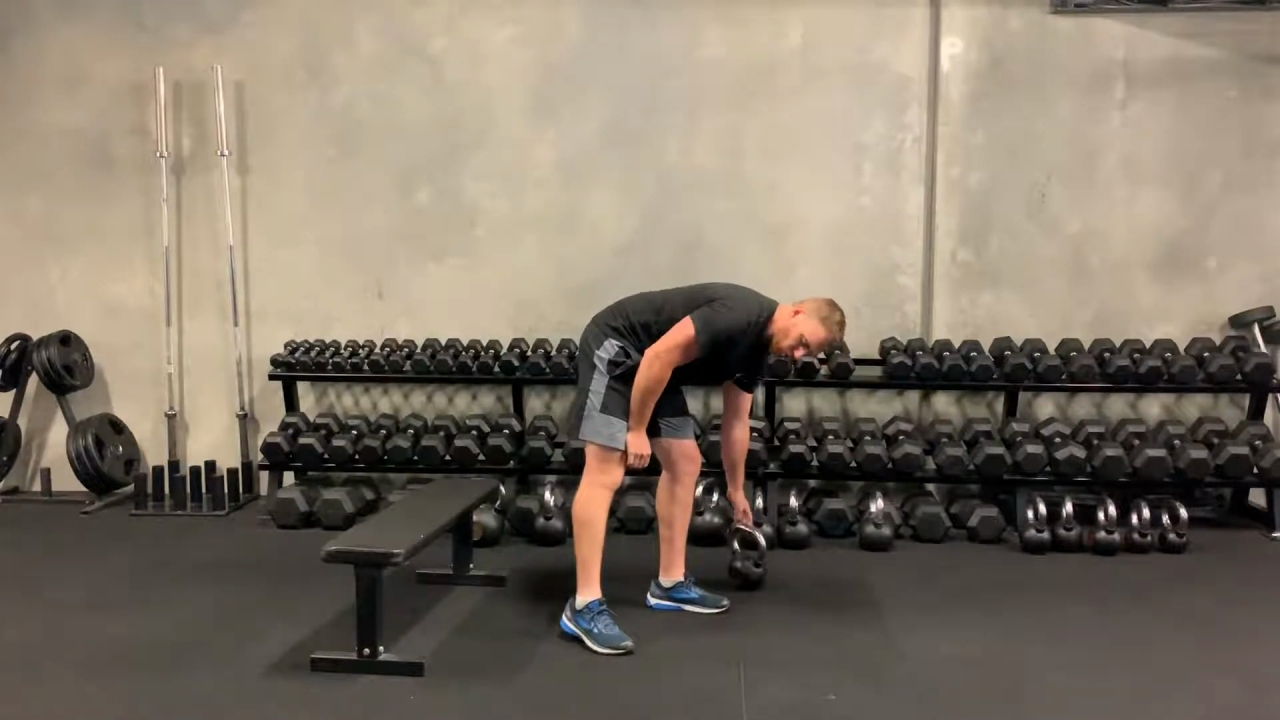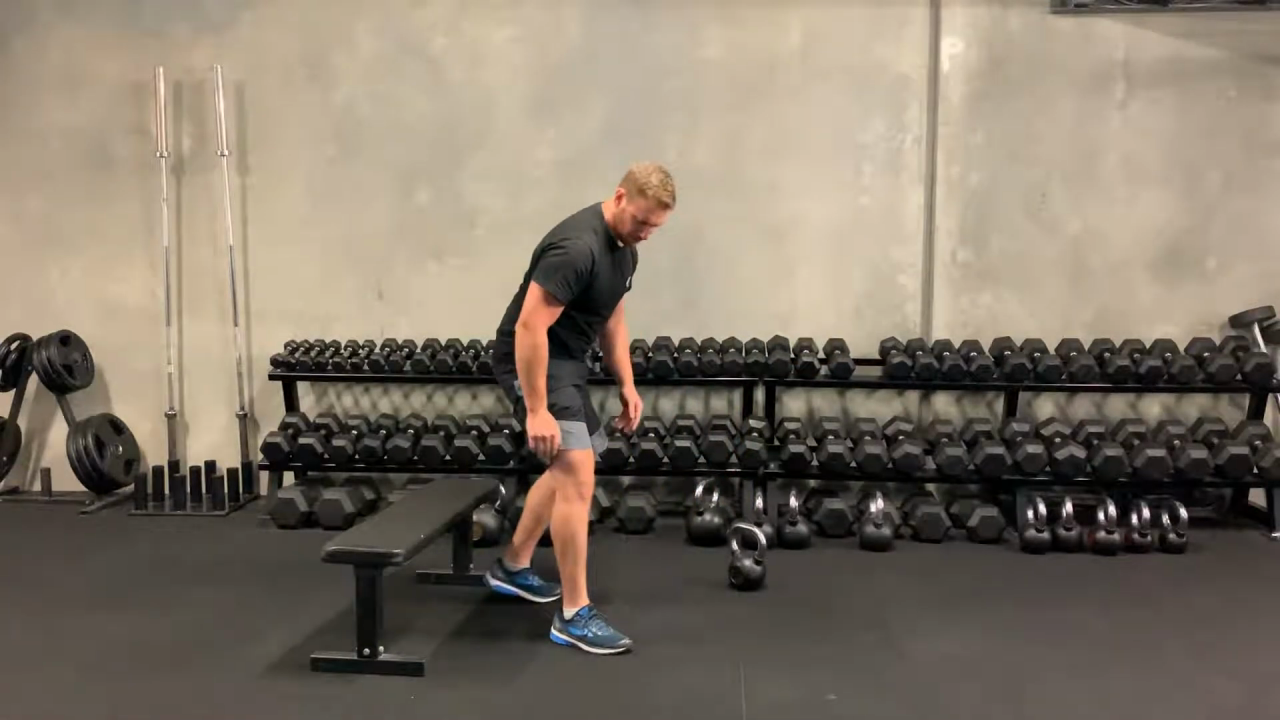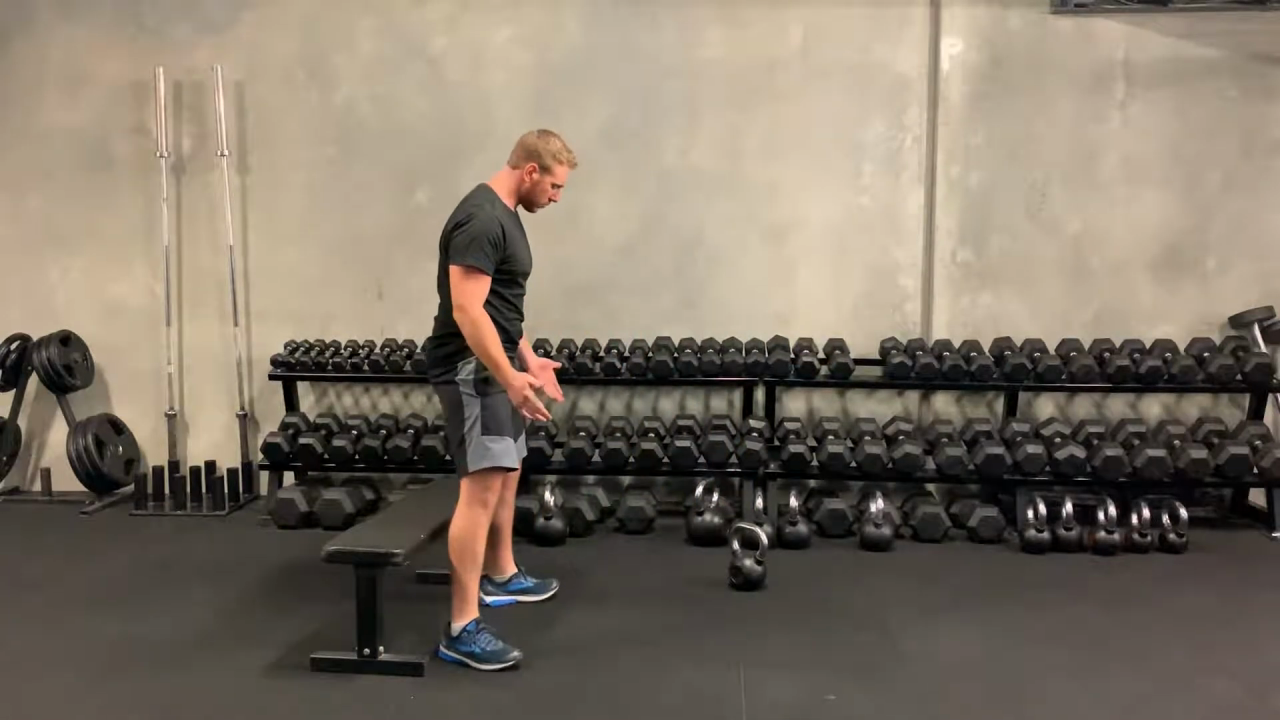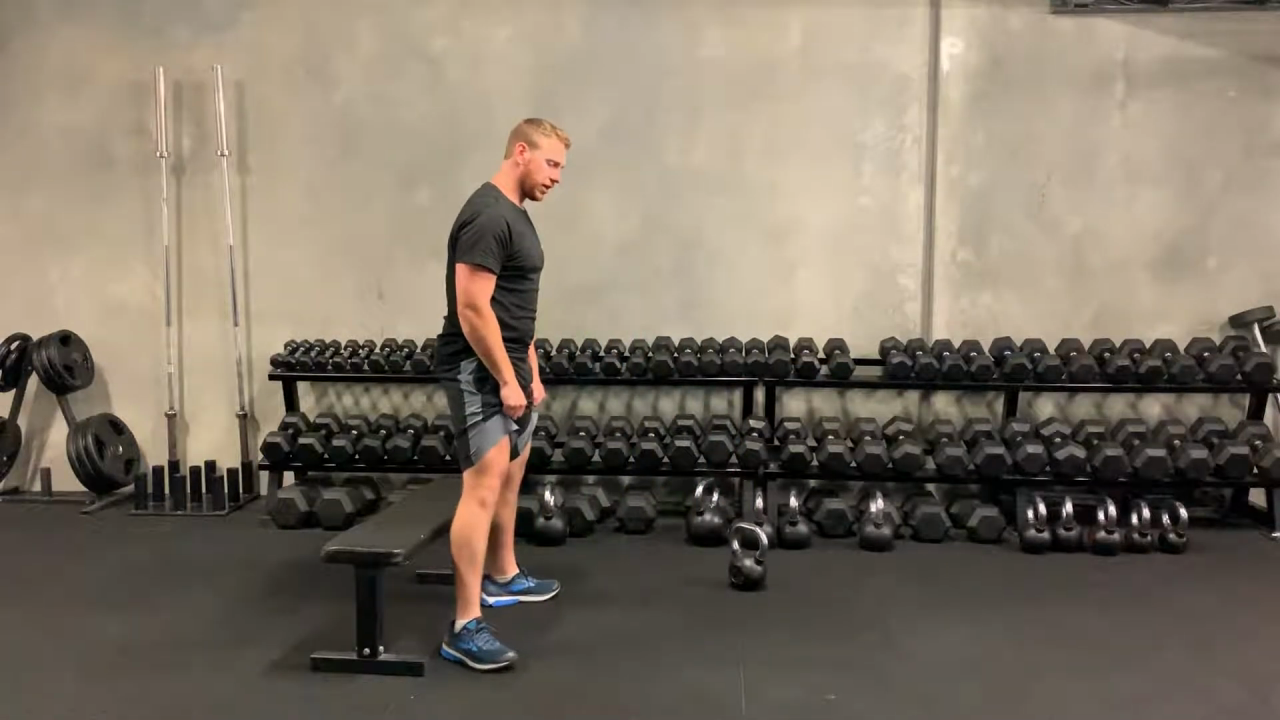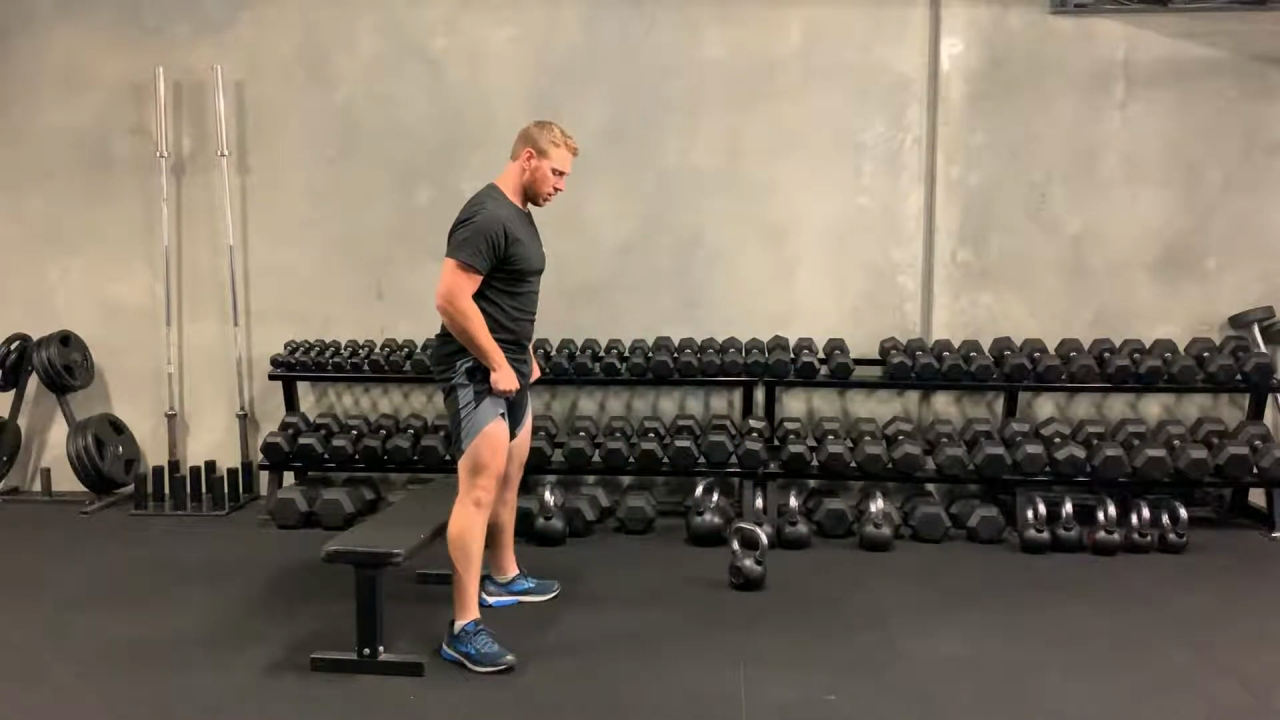
dt=1s
person 1, frame 1
left shoulder: (755, 350)
right shoulder: (737, 318)
left elbow: (736, 421)
right elbow: (659, 357)
left wrist: (736, 491)
right wrist: (637, 430)
left hip: (649, 362)
right hip: (615, 346)
left knee: (686, 463)
right knee: (605, 474)
left ankle: (670, 583)
right ankle: (585, 604)
person 1, frame 2
left shoulder: (624, 248)
right shoulder: (576, 248)
left elbow: (612, 319)
right elbow: (529, 329)
left wrist: (627, 385)
right wrist: (537, 411)
left hip: (567, 359)
right hip: (532, 360)
left knee: (567, 470)
right knee: (578, 477)
left ankle: (511, 566)
right ankle: (573, 613)
person 1, frame 3
left shoulder: (504, 215)
right shoulder: (481, 219)
right elbow: (468, 310)
left wrist: (528, 360)
right wrist: (510, 379)
left hip: (493, 364)
right hip: (470, 368)
left knee: (506, 472)
right knee: (482, 488)
left ankle: (501, 575)
right ankle: (462, 628)
person 1, frame 4
left shoulder: (515, 214)
right shoulder: (487, 216)
right elbow: (472, 308)
left wrist: (531, 371)
right wrist: (506, 380)
left hip: (507, 366)
right hip: (478, 369)
left knee: (510, 477)
right knee: (484, 486)
left ankle: (503, 576)
right ankle: (466, 627)
person 1, frame 5
left shoulder: (520, 215)
right shoulder: (487, 217)
right elbow: (452, 300)
left wrist: (526, 357)
right wrist: (496, 365)
left hip: (509, 366)
right hip: (476, 367)
left knee: (509, 478)
right knee: (480, 486)
left ankle: (504, 576)
right ankle: (464, 627)
